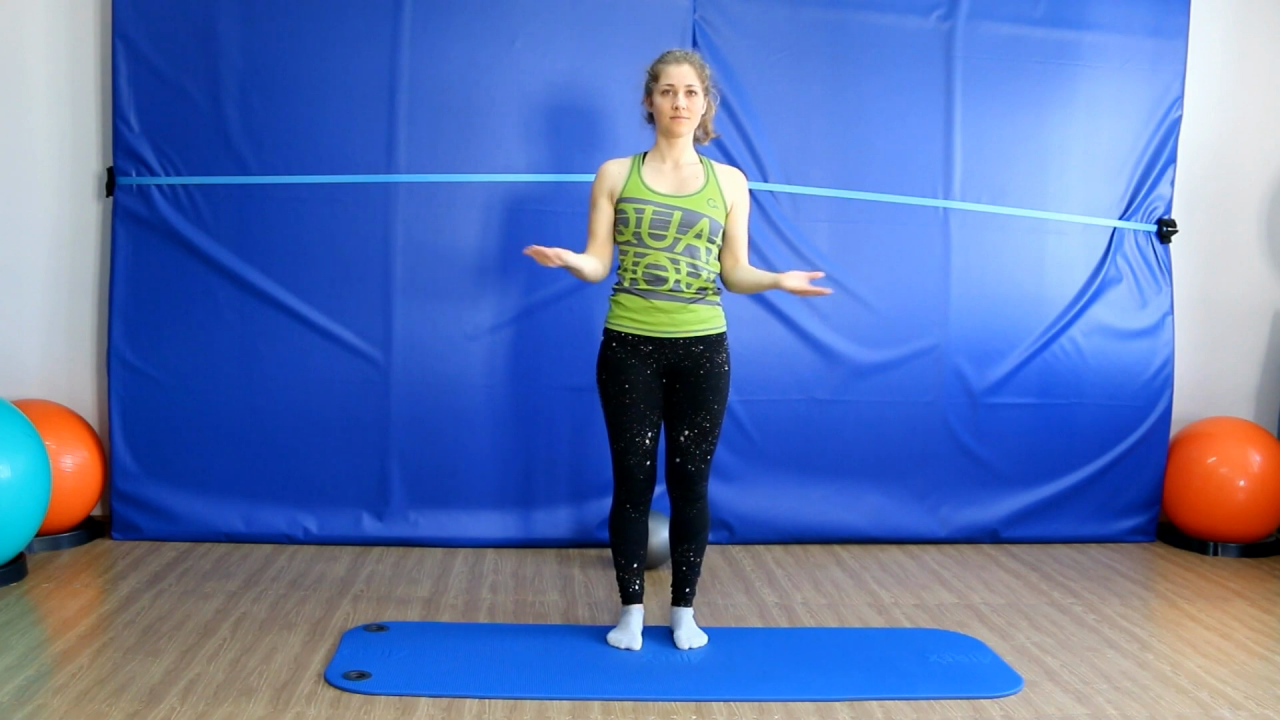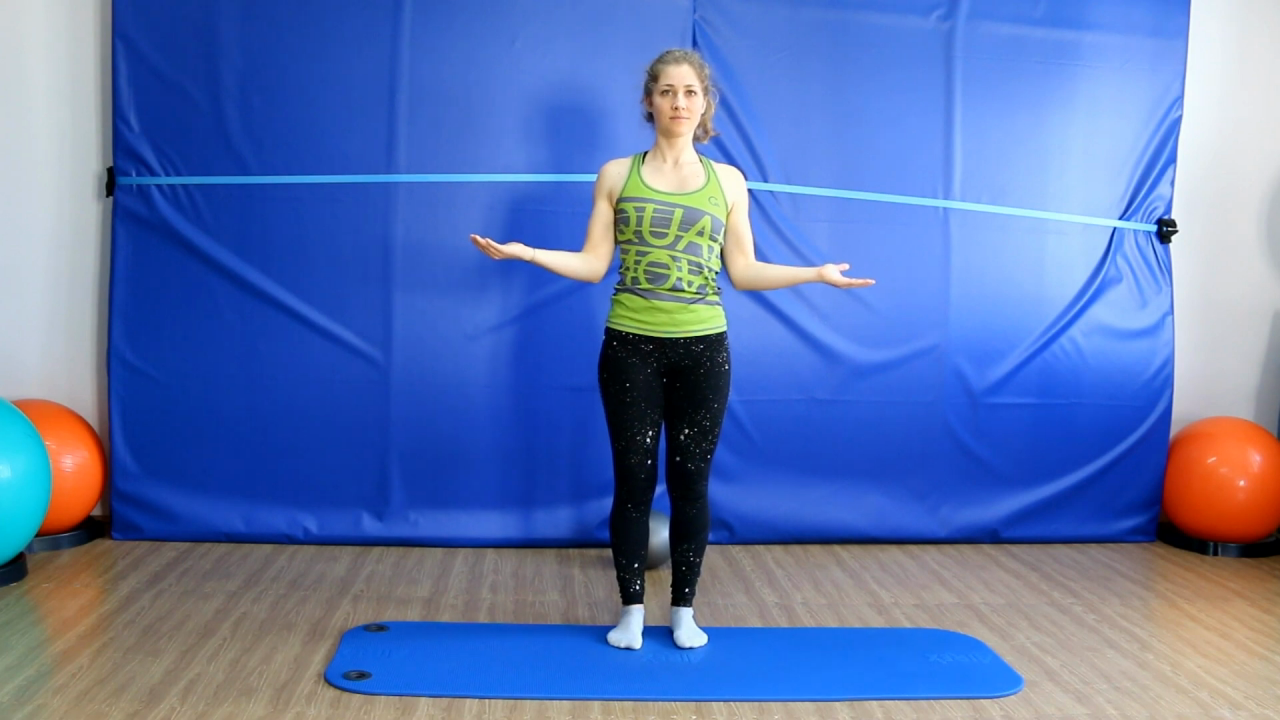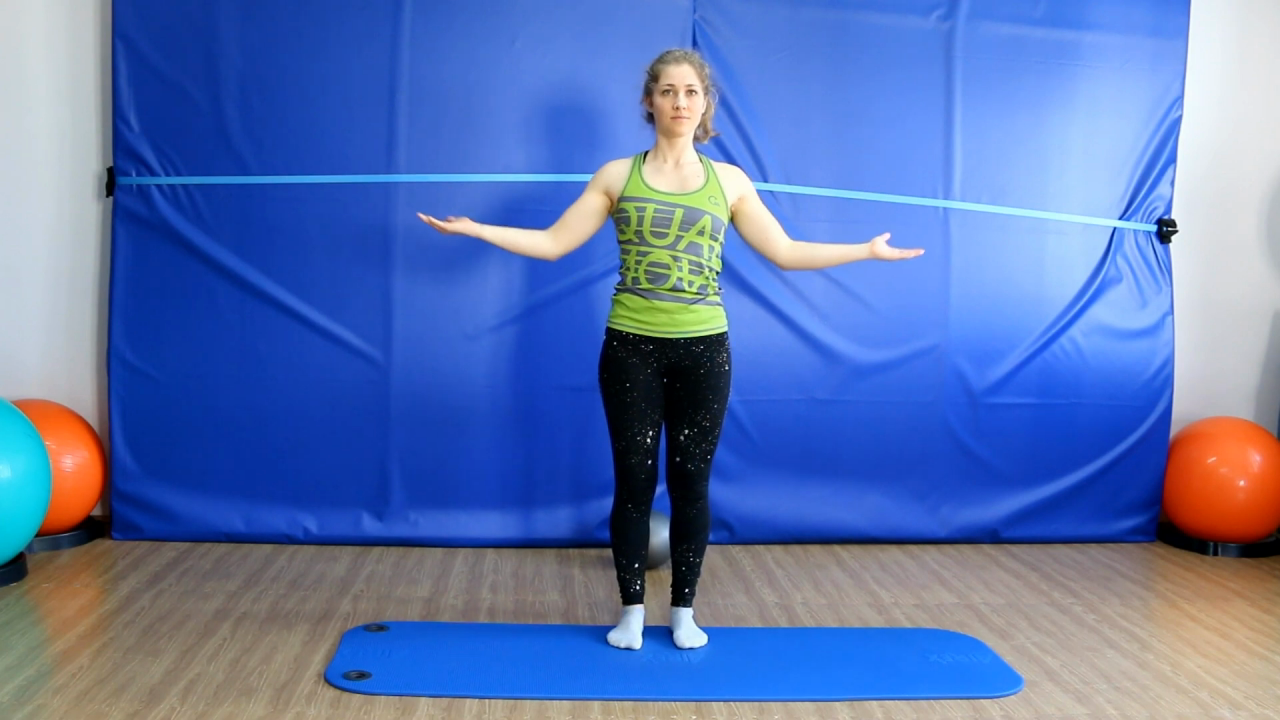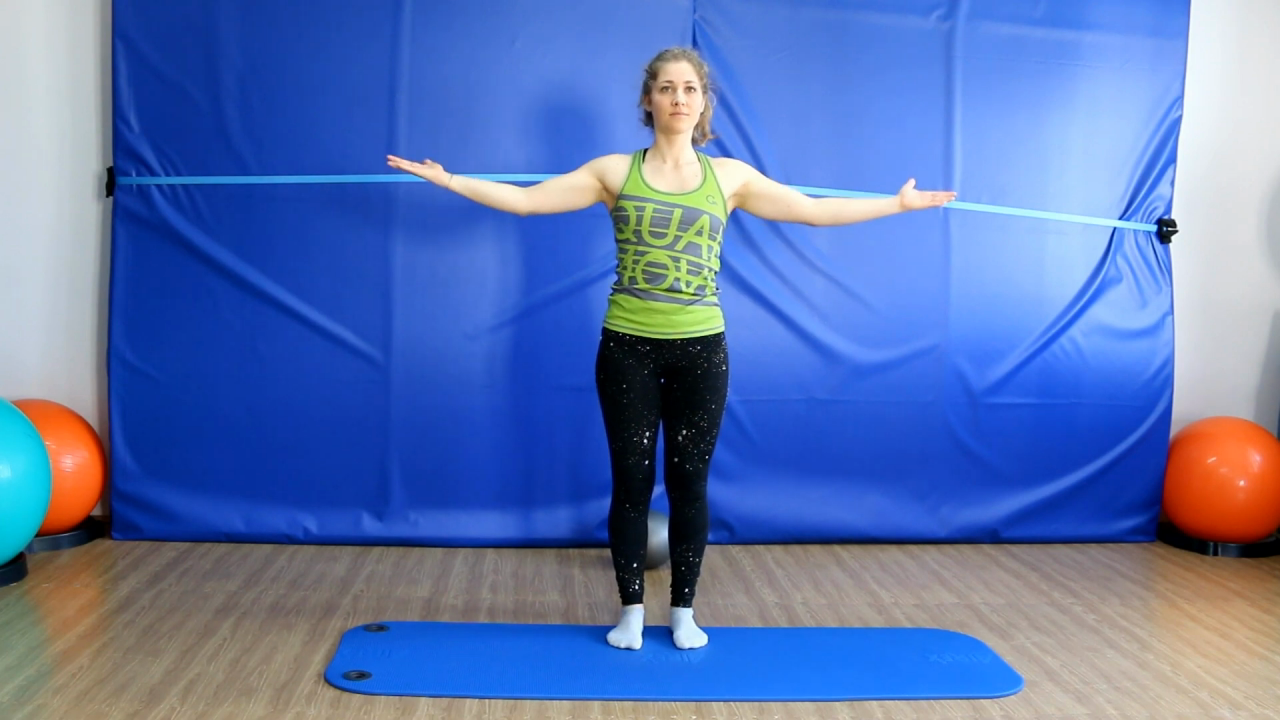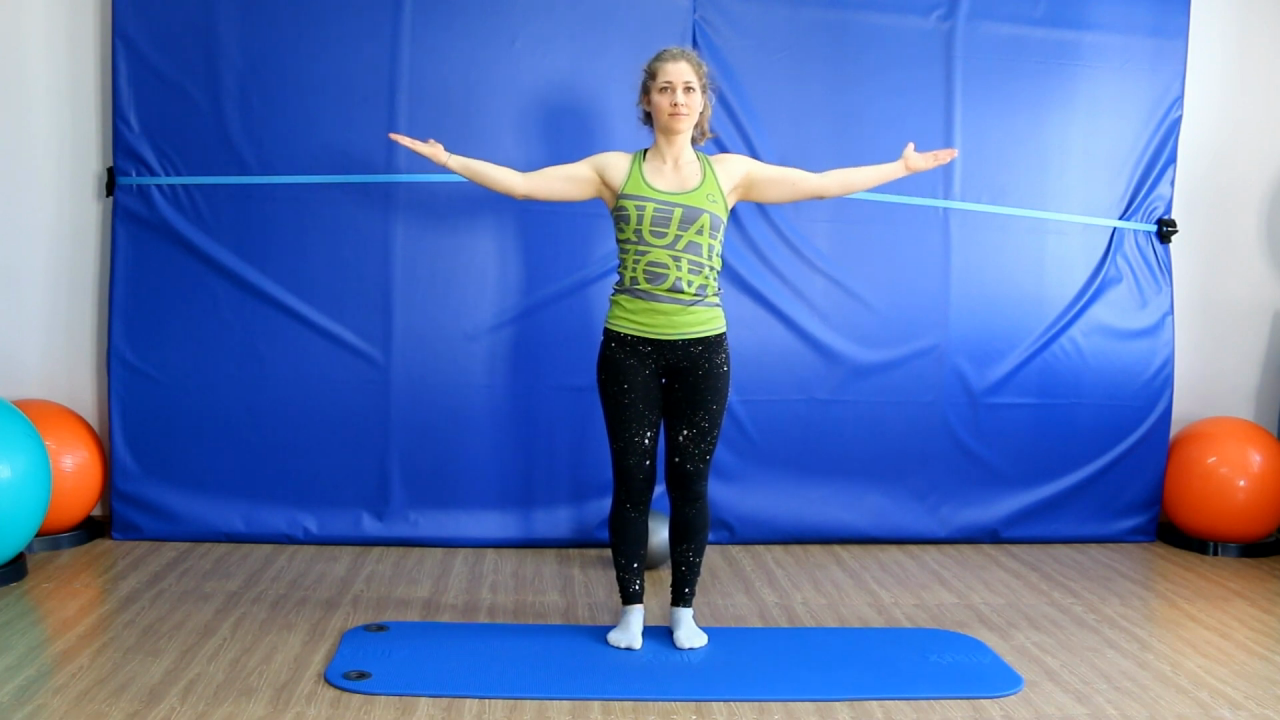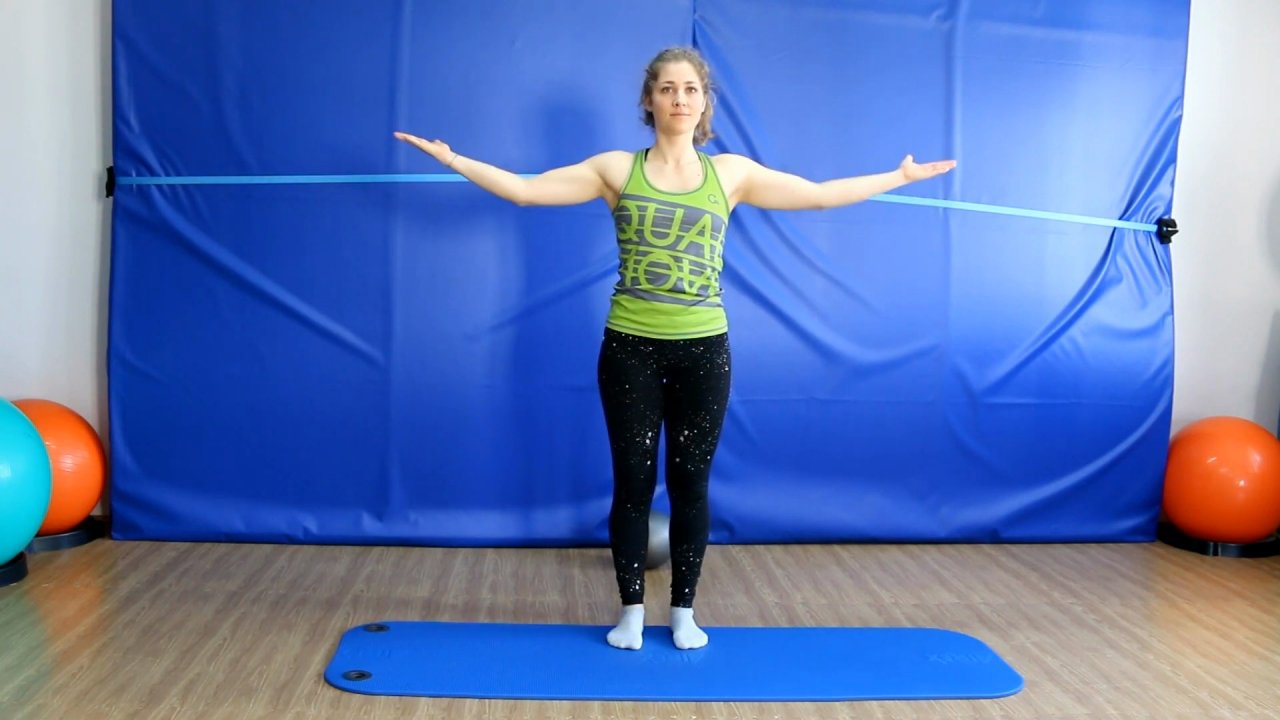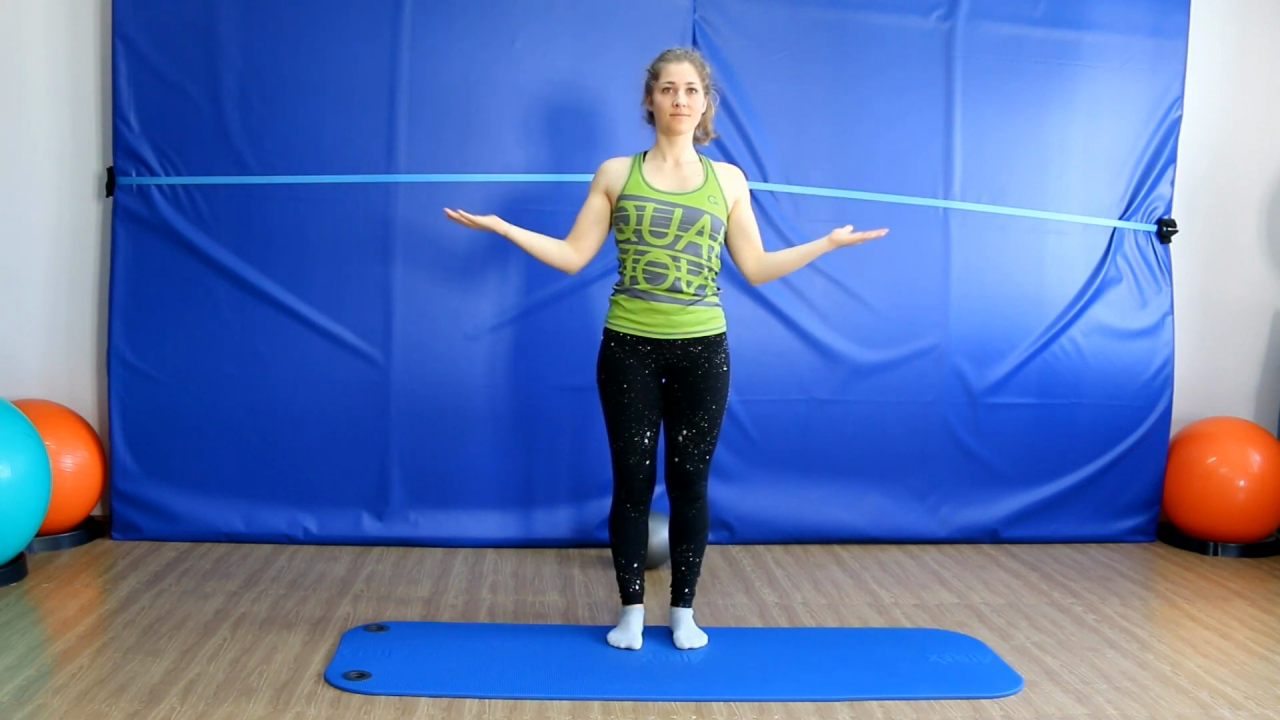
dt=0.7s
person 1, frame 1
left shoulder: (729, 181)
right shoulder: (615, 174)
left elbow: (735, 271)
right elbow: (596, 262)
left wrist: (777, 279)
right wrist: (570, 260)
left hip: (702, 348)
right hip: (629, 347)
left knee: (690, 482)
right knee: (632, 480)
left ankle: (683, 610)
right ankle: (631, 609)
person 1, frame 2
left shoulder: (728, 181)
right shoulder: (616, 174)
left elbow: (743, 271)
right elbow: (593, 265)
left wrist: (817, 273)
right wrist: (526, 252)
left hip: (703, 348)
right hip: (630, 347)
left knee: (691, 482)
right knee: (633, 480)
left ankle: (683, 610)
right ankle: (631, 609)
person 1, frame 3
left shoulder: (730, 181)
right shoulder: (617, 175)
left elbow: (785, 252)
right elbow: (553, 243)
left wrist: (866, 250)
right wrist: (477, 230)
left hip: (704, 349)
right hip: (631, 347)
left knee: (691, 482)
right knee: (634, 481)
left ankle: (684, 610)
right ankle: (632, 609)
person 1, frame 4
left shoulder: (730, 176)
right shoulder: (614, 170)
left elbow: (816, 210)
right elbow: (524, 199)
left wrist: (895, 202)
right wrist: (448, 179)
left hip: (700, 348)
right hip: (628, 347)
left knee: (689, 482)
right knee: (631, 481)
left ankle: (683, 610)
right ankle: (631, 609)
person 1, frame 5
left shoulder: (731, 172)
right shoulder: (614, 169)
left elbow: (823, 184)
right elbow: (521, 183)
left wrist: (902, 166)
right wrist: (448, 159)
left hip: (702, 349)
right hip: (629, 348)
left knee: (690, 482)
right knee: (632, 481)
left ankle: (683, 610)
right ankle: (631, 610)
person 1, frame 6
left shoulder: (732, 172)
right shoulder: (615, 168)
left elbow: (821, 194)
right elbow: (524, 189)
left wrist: (899, 176)
right wrist: (453, 159)
left hip: (703, 349)
right hip: (630, 347)
left knee: (690, 483)
right knee: (632, 481)
left ankle: (683, 610)
right ankle: (631, 609)
person 1, frame 7
left shoulder: (729, 180)
right shoulder: (616, 173)
left elbow: (757, 268)
right elbow: (571, 256)
left wrist: (829, 242)
right wrist: (501, 226)
left hip: (703, 349)
right hip: (629, 348)
left knee: (690, 483)
right knee: (632, 481)
left ankle: (683, 610)
right ankle: (631, 610)
